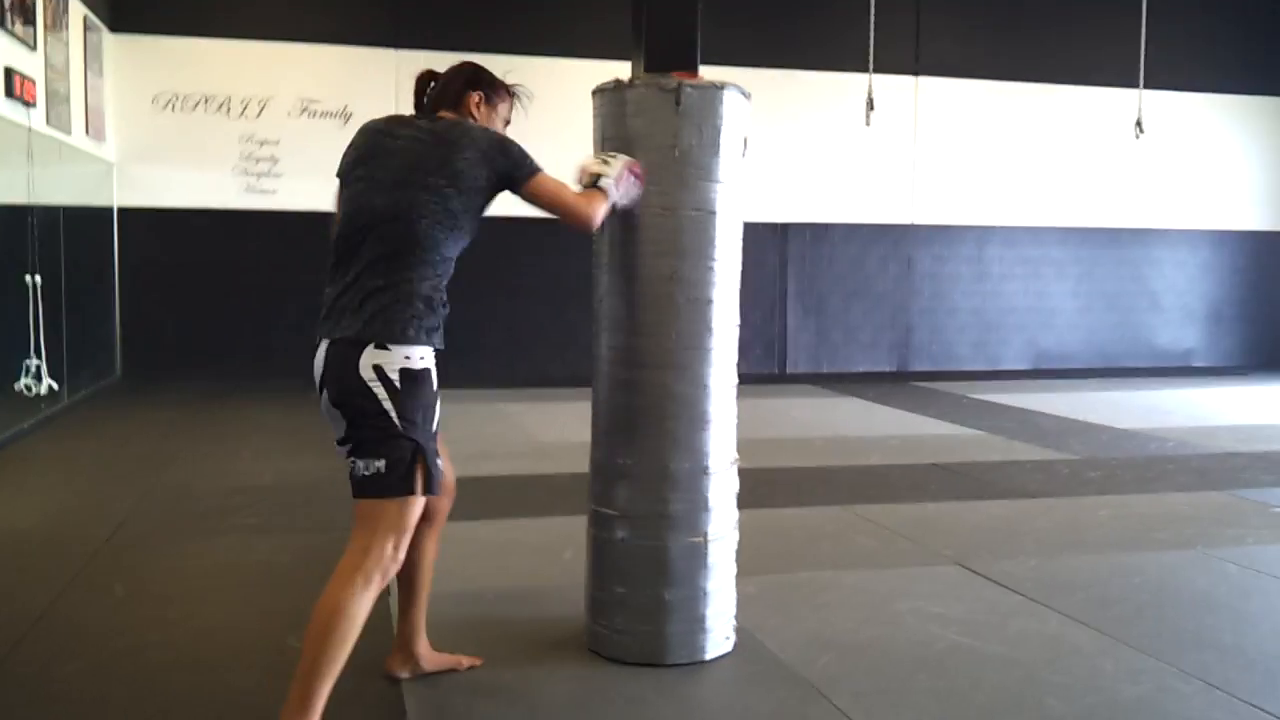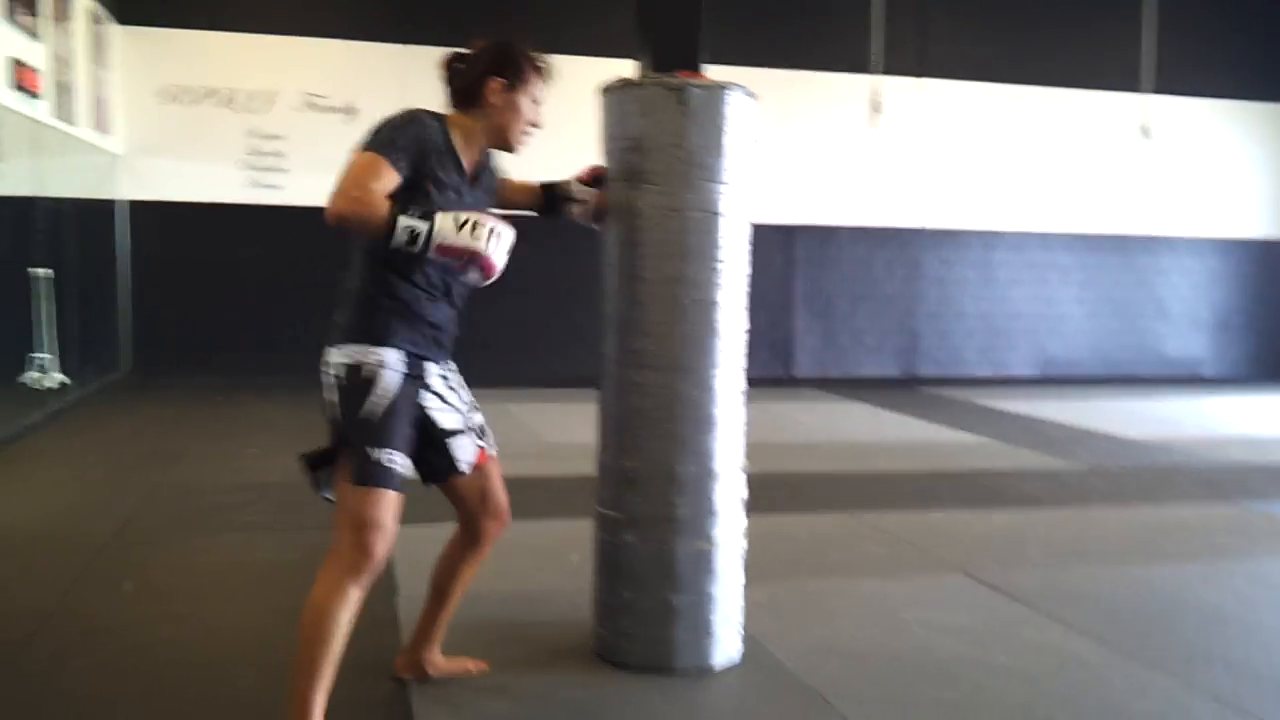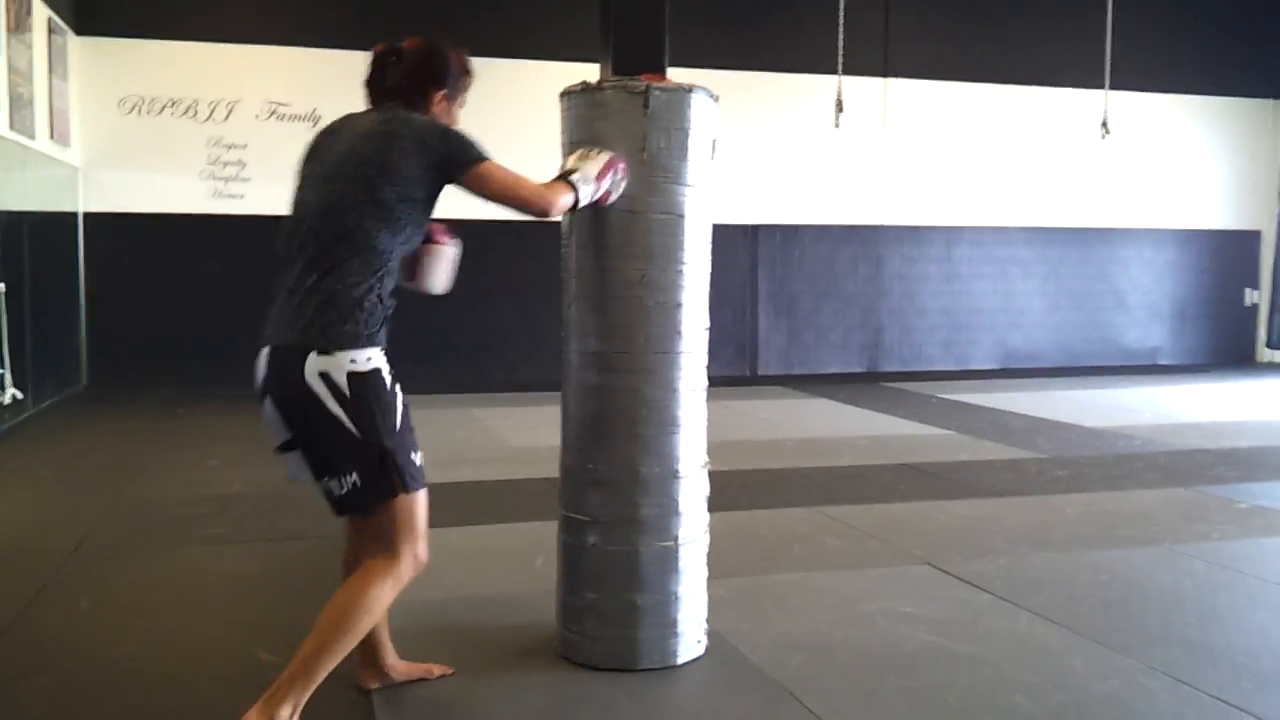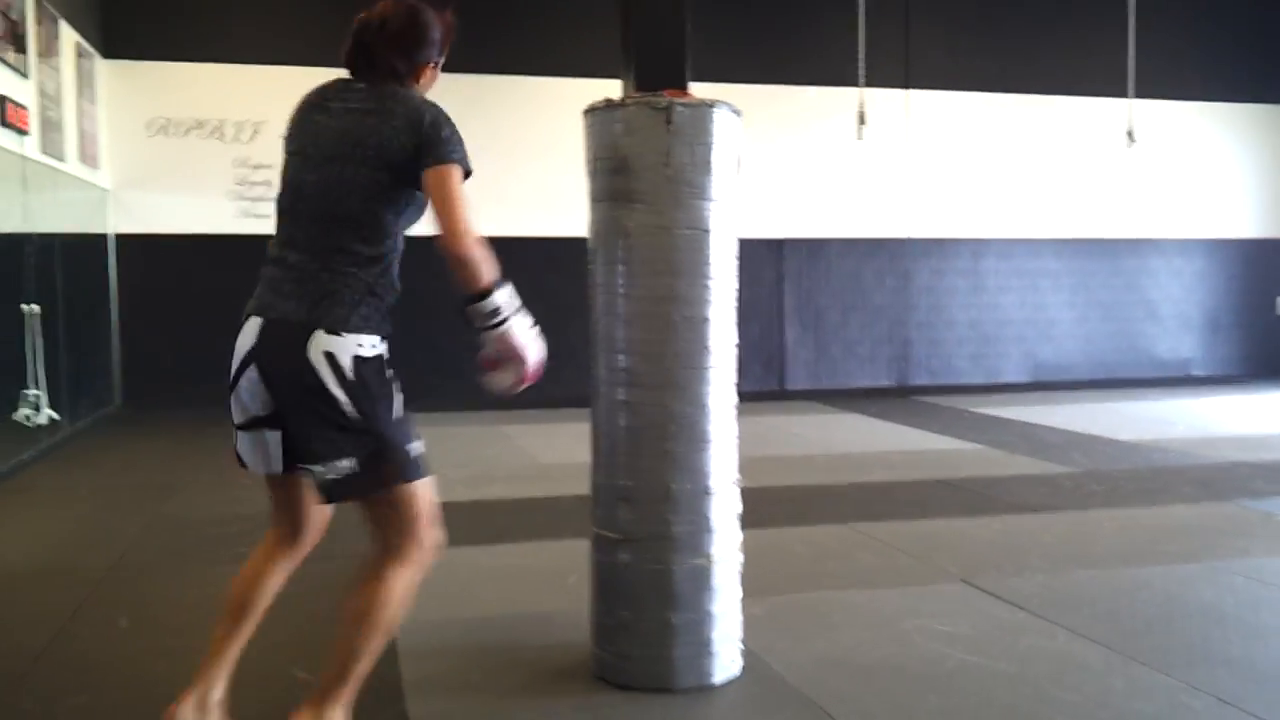
dt=0.3s
person 1, frame 1
left shoulder: (371, 136)
right shoulder: (486, 146)
right elbow: (585, 214)
right wrist: (613, 185)
left hip: (342, 350)
right hip: (393, 355)
left knee: (435, 495)
right knee: (378, 551)
left ankle: (410, 648)
person 1, frame 2
left shoulder: (476, 161)
right shoulder: (415, 132)
left elbow: (510, 194)
right elbow: (346, 205)
left wrist: (563, 196)
right wrist: (435, 230)
left hip: (429, 366)
right hip: (374, 360)
left knee: (488, 516)
right knee: (360, 553)
left ankle: (421, 653)
person 1, frame 3
left shoulder: (333, 136)
right shoulder: (429, 138)
right elbow: (539, 203)
right wrist: (585, 178)
left hip: (278, 359)
right hip: (339, 362)
left knee: (370, 521)
right knee: (401, 553)
left ankle: (380, 661)
person 1, frame 4
left shoulder: (319, 105)
right shoulder: (422, 123)
right elbow: (461, 243)
right wrist: (506, 323)
left hip: (267, 338)
right hip: (339, 349)
left knee: (291, 534)
right knee: (412, 543)
